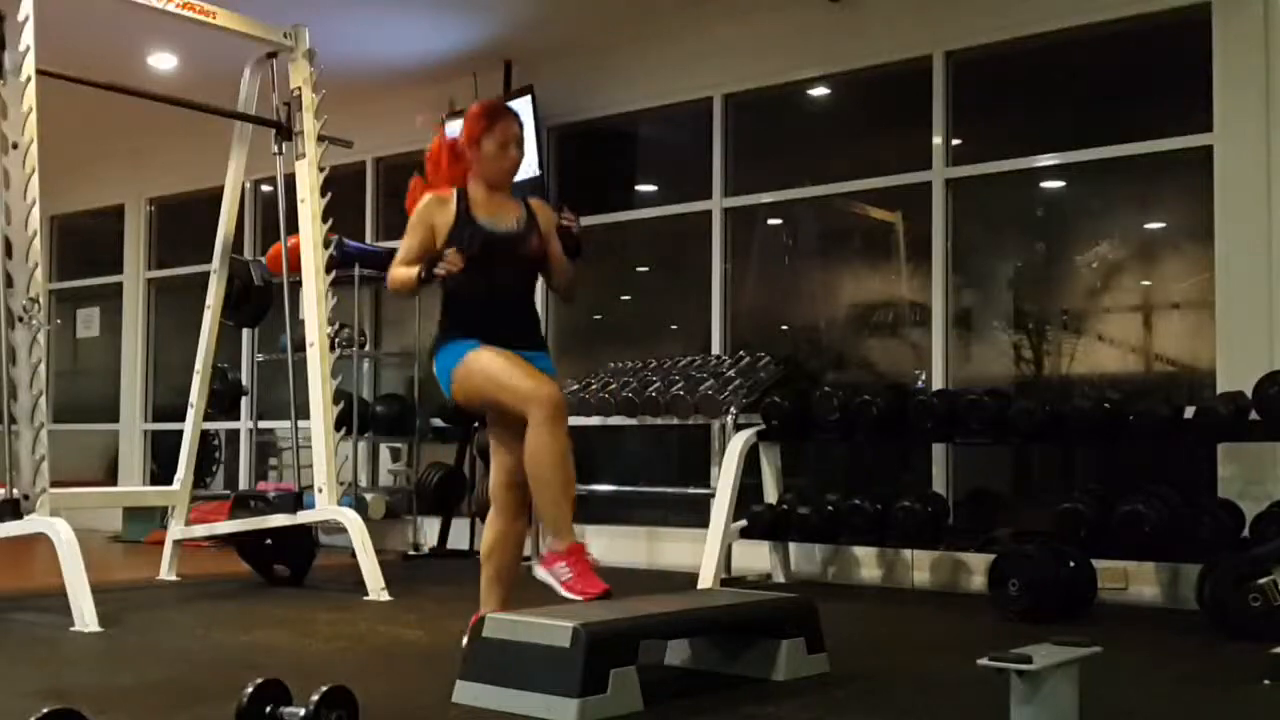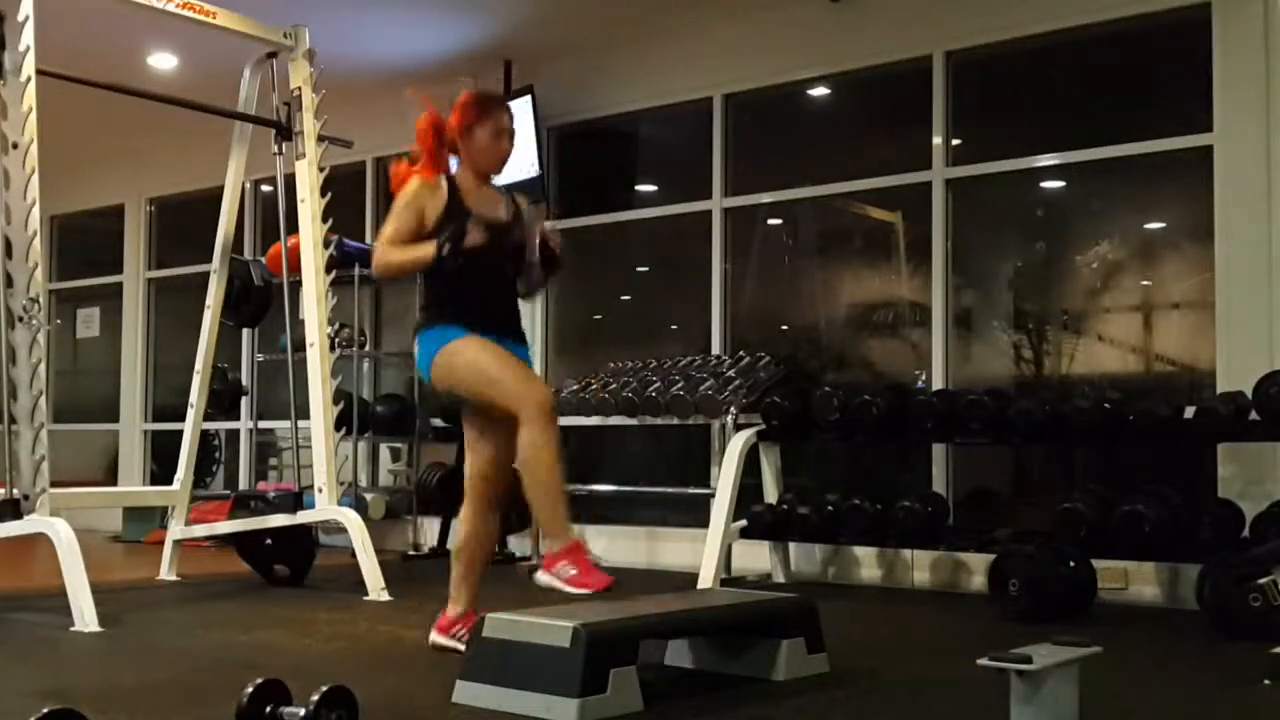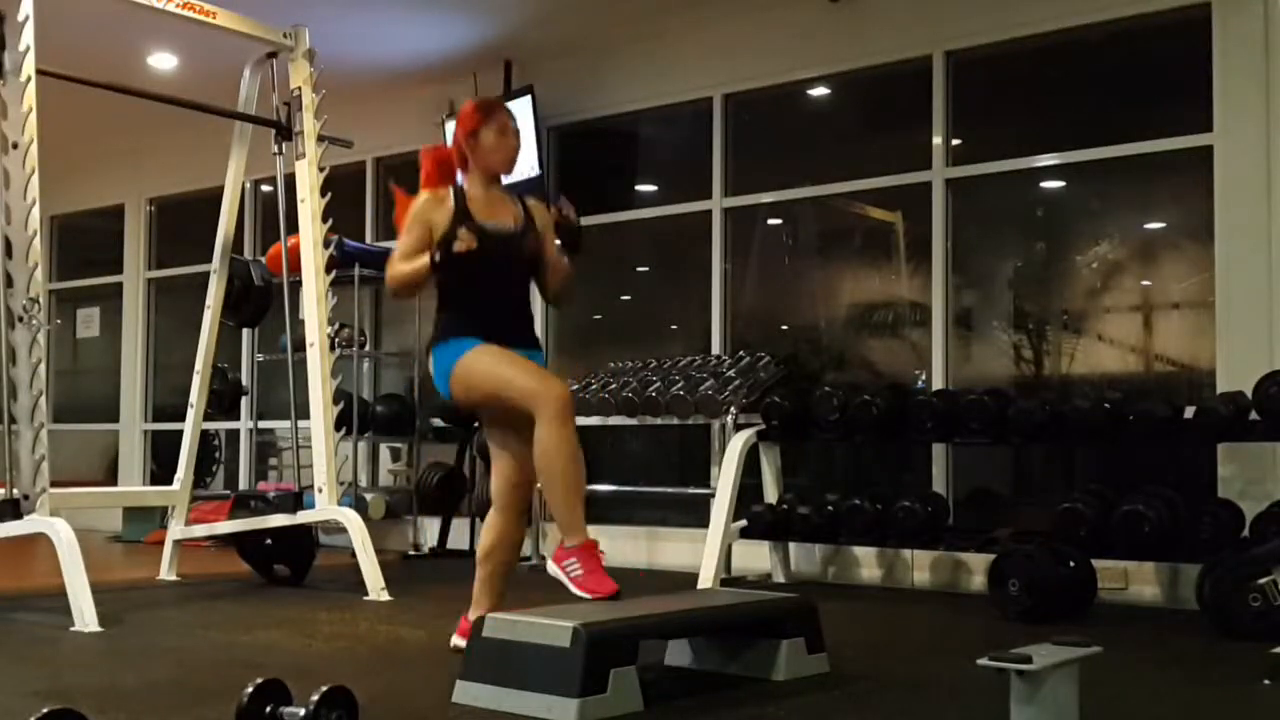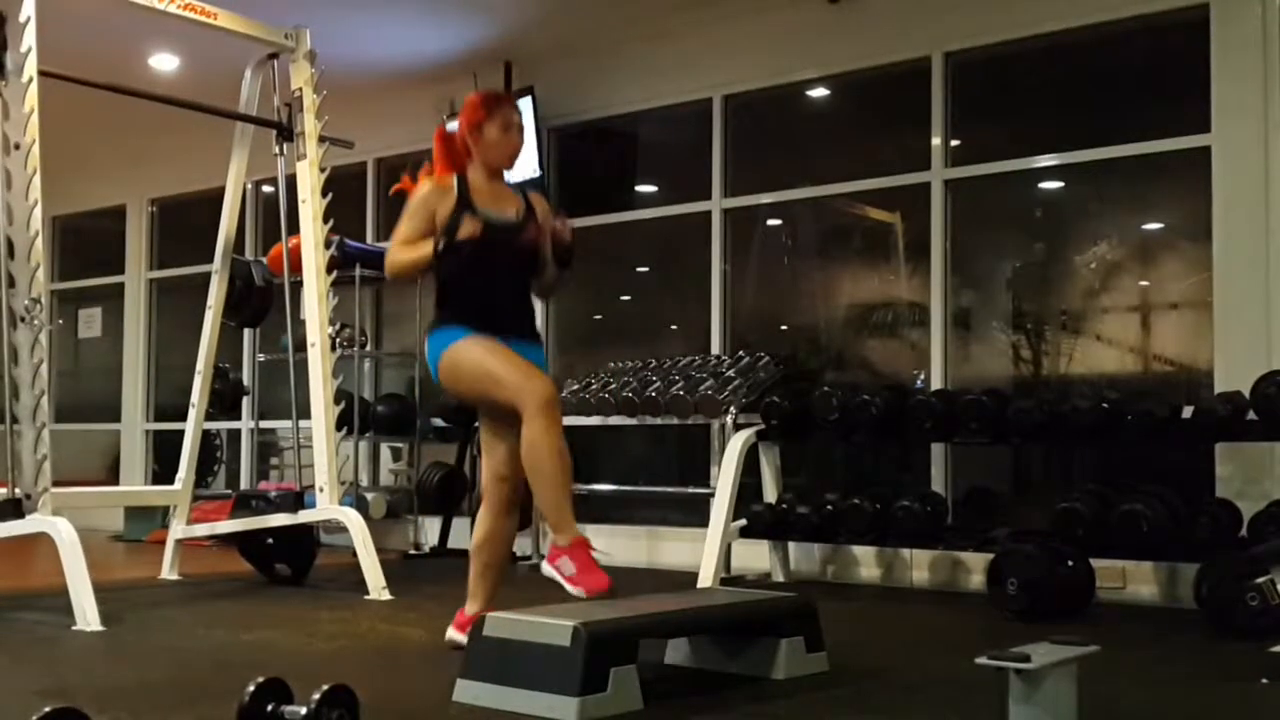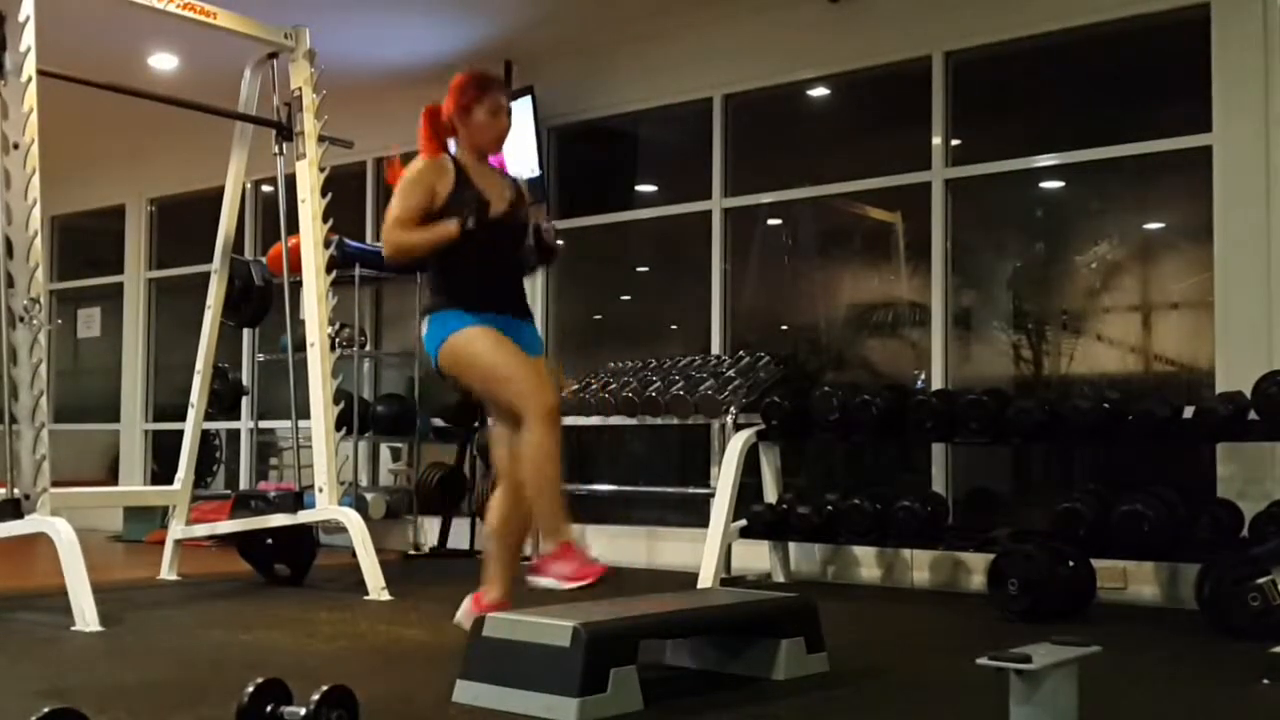
dt=0.7s
person 1, frame 1
left shoulder: (537, 214)
right shoulder: (438, 204)
left elbow: (566, 287)
right elbow: (397, 274)
left wrist: (569, 254)
right wrist: (430, 271)
left hip: (528, 349)
right hip: (465, 351)
left knee: (510, 490)
right knee: (547, 400)
left ankle: (489, 619)
right ankle: (563, 552)
person 1, frame 2
left shoulder: (516, 208)
right shoulder: (426, 190)
left elbow: (526, 287)
right elbow: (382, 263)
left wrist: (543, 259)
right wrist: (442, 248)
left hip: (507, 340)
right hip: (450, 336)
left knee: (487, 490)
right knee: (537, 402)
left ankle: (457, 617)
right ankle: (560, 552)
person 1, frame 3
left shoulder: (534, 212)
right shoulder: (436, 204)
left elbow: (557, 288)
right elbow: (395, 279)
left wrist: (566, 244)
right wrist: (437, 257)
left hip: (521, 351)
right hip: (463, 351)
left knee: (512, 494)
right knee: (554, 397)
left ankle: (477, 621)
right ankle: (576, 547)
person 1, frame 4
left shoulder: (532, 204)
right shoulder: (439, 192)
left elbow: (543, 286)
right elbow: (395, 263)
left wrist: (553, 252)
right wrist: (443, 245)
left hip: (520, 343)
right hip: (459, 336)
left knee: (504, 489)
right knee: (540, 395)
left ankle: (472, 617)
right ankle: (566, 546)
person 1, frame 5
left shoulder: (511, 187)
right shoulder: (431, 171)
right elbow: (392, 240)
right wrist: (463, 224)
left hip: (513, 323)
right hip: (454, 323)
left knee: (516, 468)
right knee: (541, 401)
left ankle: (492, 599)
right ankle: (554, 550)
